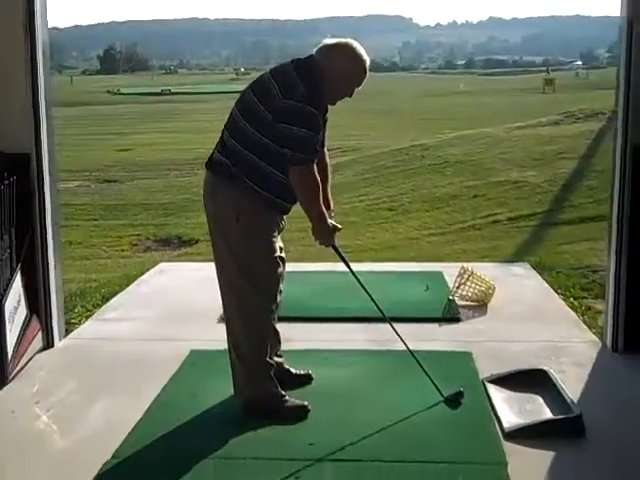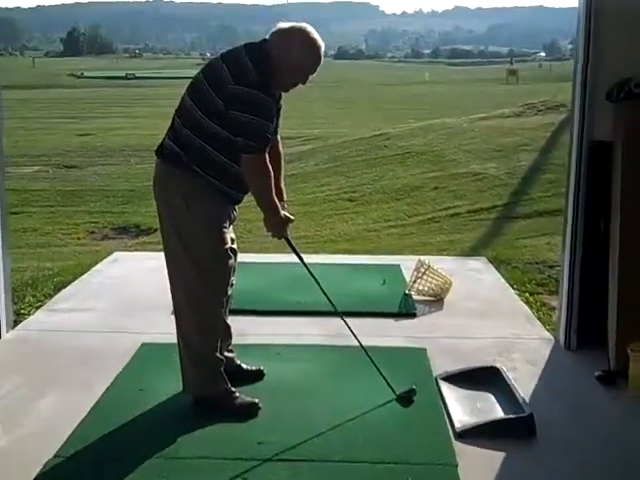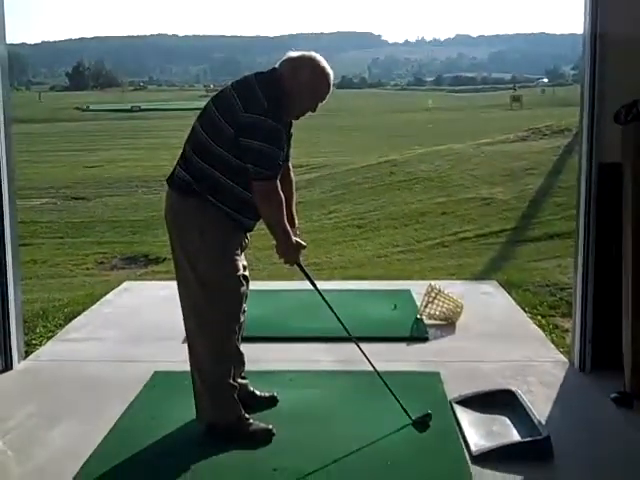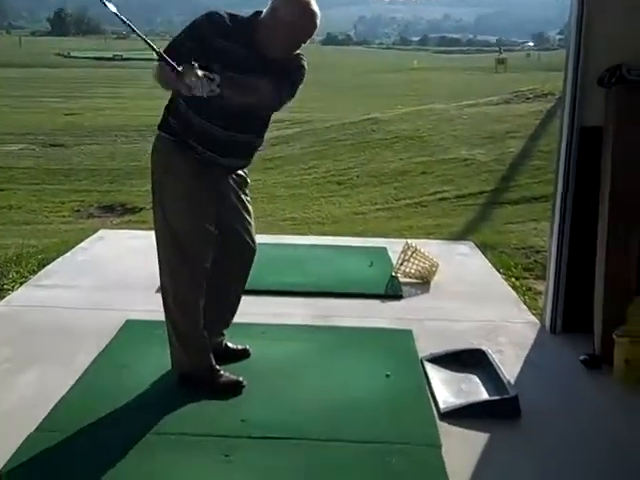
dt=1s
person 1, frame 1
left shoulder: (306, 87)
right shoulder: (298, 97)
left elbow: (317, 154)
right elbow: (300, 171)
left wrist: (326, 207)
right wrist: (320, 221)
left hip: (254, 196)
right hip: (238, 198)
left knee: (265, 284)
right knee: (250, 293)
left ankle: (269, 364)
right ankle: (258, 392)
person 1, frame 2
left shoulder: (261, 75)
right shoulder: (248, 82)
left elbow: (270, 142)
right elbow: (253, 161)
left wrist: (279, 197)
right wrist: (273, 213)
left hip: (207, 185)
right hip: (188, 186)
left knee: (218, 276)
right knee: (202, 286)
left ankle: (220, 360)
right ankle: (207, 387)
person 1, frame 3
left shoulder: (271, 104)
right shoulder: (259, 111)
left elbow: (281, 170)
right elbow: (265, 189)
left wrist: (292, 226)
right wrist: (285, 239)
left hip: (219, 213)
right hip: (199, 214)
left knee: (231, 302)
right knee: (214, 312)
left ankle: (232, 387)
right ankle: (221, 414)
person 1, frame 4
left shoulder: (291, 67)
left elbow: (259, 93)
right elbow: (162, 72)
left wrist: (214, 85)
right wrist: (183, 79)
left hip: (228, 167)
right hip: (181, 158)
left knee: (239, 250)
right knee: (188, 260)
left ankle: (210, 337)
right ankle: (193, 363)
